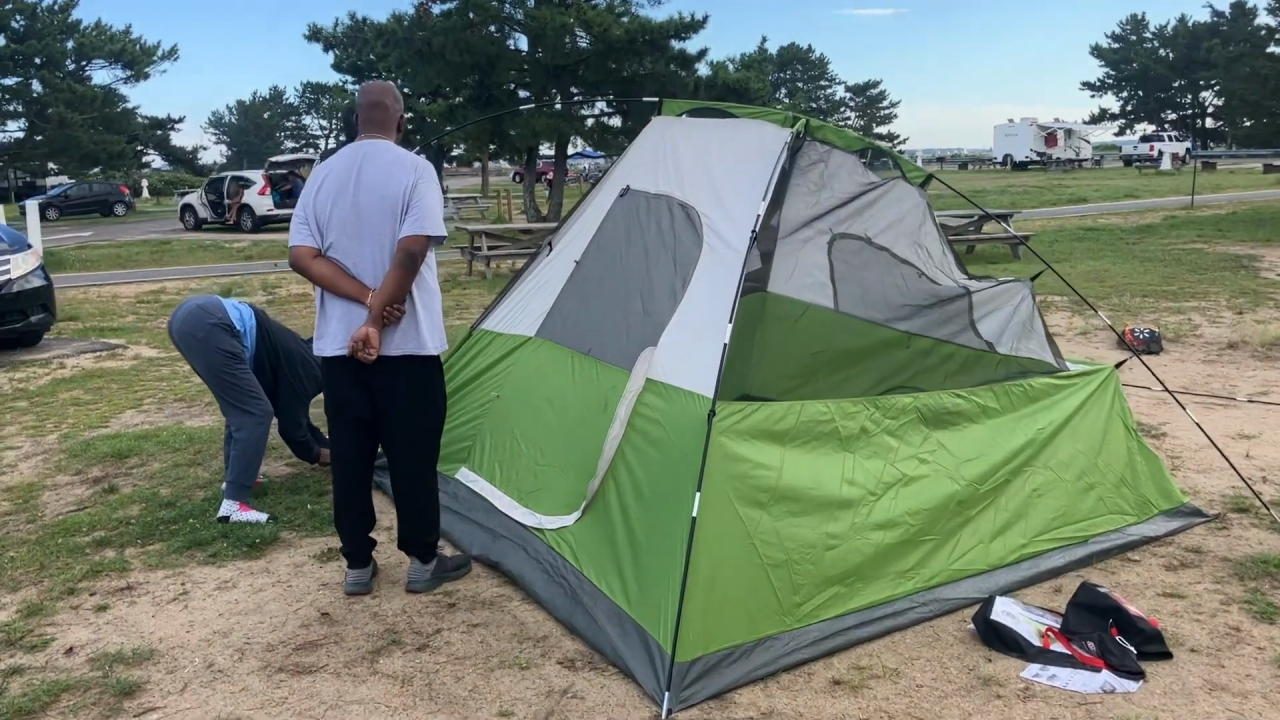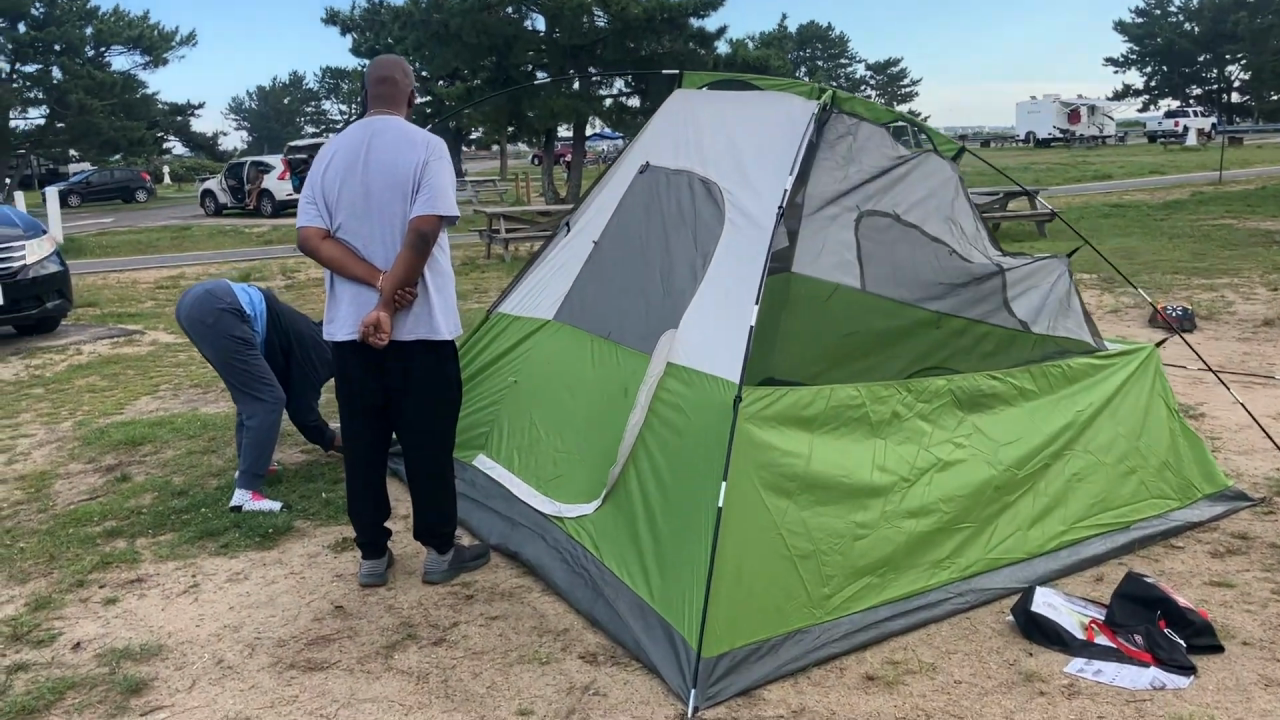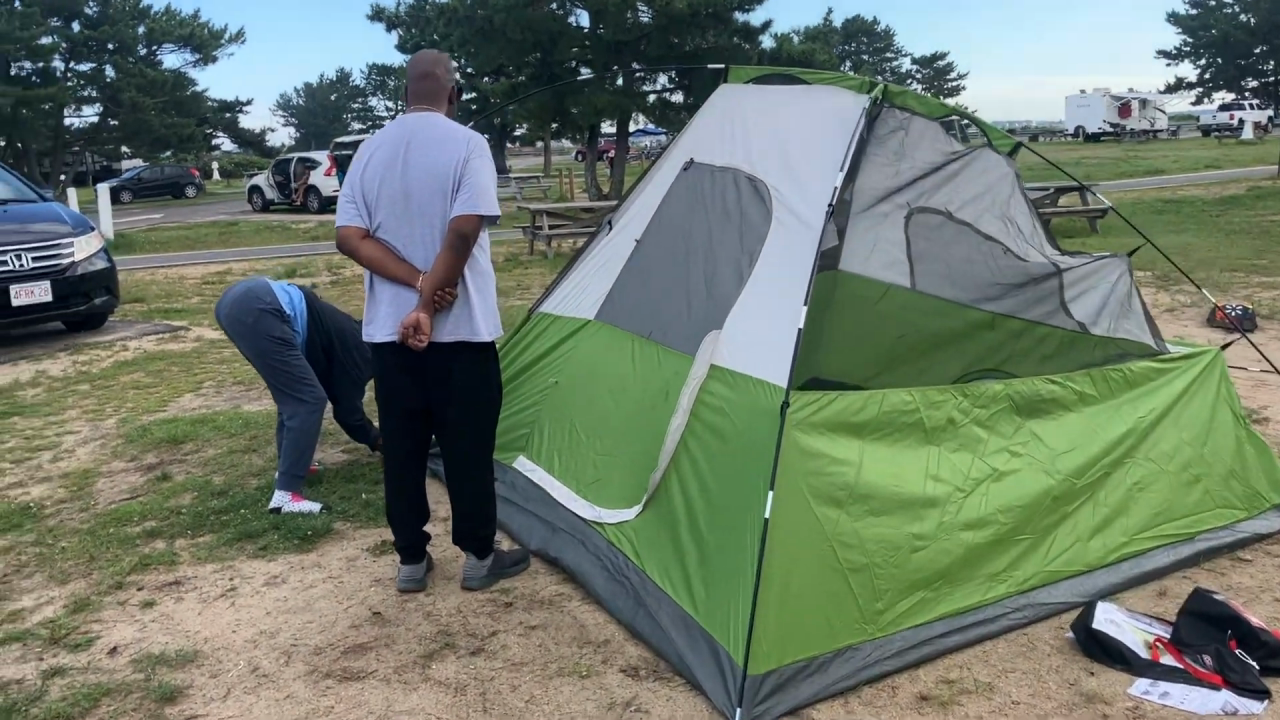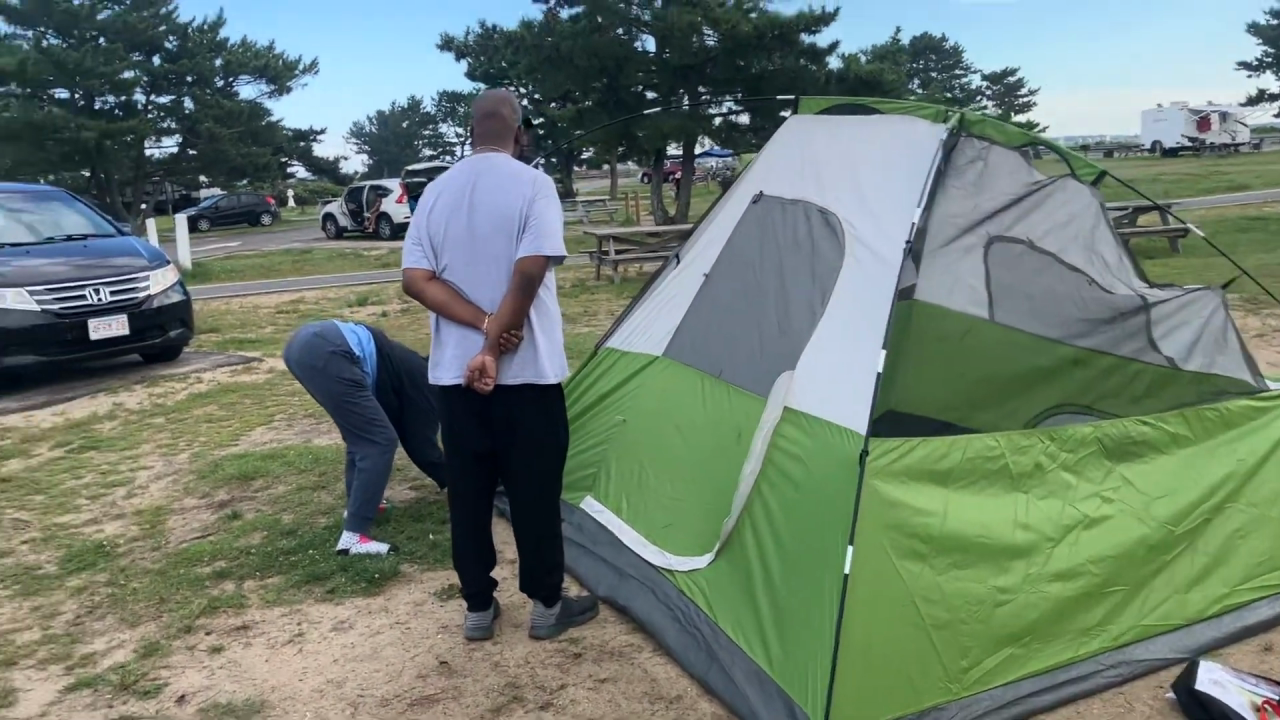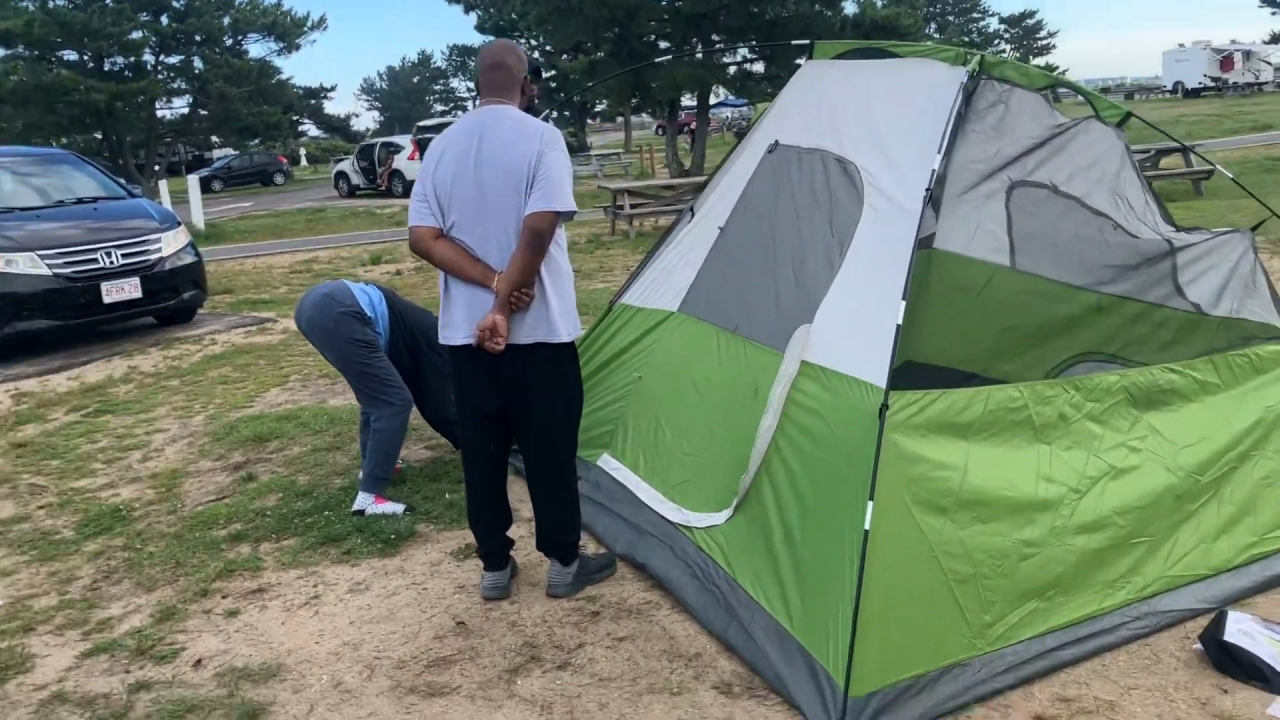
dt=0.3s
person 1, frame 1
left shoulder: (323, 173)
right shoulder: (414, 169)
left elbow: (301, 256)
right elbow: (411, 251)
left wrist: (366, 301)
right wrist: (377, 319)
left hip: (337, 344)
right hip: (406, 342)
left knee: (349, 455)
right knee: (413, 454)
left ankle: (357, 564)
right ankle: (424, 561)
person 1, frame 2
left shoulder: (331, 152)
right shoulder: (426, 146)
left elbow: (310, 238)
right elbow: (422, 232)
left wrist: (377, 283)
right wrist: (388, 302)
left hip: (348, 329)
right hip: (419, 327)
left knee: (362, 443)
right knee: (428, 442)
left ankle: (372, 555)
right ankle: (440, 551)
person 1, frame 3
left shoulder: (370, 149)
right shoulder: (466, 144)
left elbow: (349, 237)
right elbow: (463, 231)
left wrist: (418, 284)
right wrist: (430, 301)
left hip: (388, 329)
right hip: (458, 327)
left knee: (402, 446)
right knee: (468, 445)
left ankle: (411, 560)
right ankle: (479, 557)
person 1, frame 4
left shoulder: (436, 191)
right shoulder: (532, 184)
left elbow: (416, 280)
right elbow: (529, 273)
left wrist: (481, 326)
right wrist: (494, 346)
left hip: (453, 372)
right hip: (526, 371)
left knee: (468, 491)
right knee: (535, 490)
left ankle: (478, 607)
right ankle: (546, 604)
person 1, frame 5
left shoulder: (442, 145)
right shoulder: (541, 136)
left elbow: (422, 238)
right elbow: (538, 229)
left wrist: (492, 285)
right wrist: (506, 304)
left hip: (464, 331)
right hip: (537, 328)
left knee: (481, 450)
right knee: (550, 447)
left ankle: (494, 566)
right ankle: (564, 562)
person 2, frame 1
left shoulder: (303, 356)
right shoulder: (305, 368)
left elbow: (291, 415)
right elbow: (291, 426)
right wrist: (318, 455)
left hip: (188, 315)
right hip: (210, 326)
left knee: (243, 408)
right knee: (254, 413)
person 2, frame 2
right shoulder: (316, 353)
right elbow: (302, 412)
right wrist: (332, 440)
left hip: (198, 301)
right hip: (221, 311)
left knee: (256, 396)
right knee: (268, 400)
left ankle: (247, 467)
right ankle: (245, 494)
person 2, frame 3
left shoulder: (346, 333)
right shoulder: (356, 350)
right elbow: (348, 411)
right wrist: (378, 441)
left hip: (236, 300)
right hip: (261, 311)
left knee: (293, 395)
right knee: (308, 400)
left ankle: (287, 465)
right ankle: (285, 496)
person 2, frame 4
left shoulder: (416, 372)
right shoulder: (422, 386)
left elbow: (412, 438)
right elbow: (423, 447)
left hip: (306, 341)
right hip: (326, 353)
left knee: (363, 434)
right knee: (379, 442)
left ankle: (356, 505)
right ankle: (354, 537)
person 2, frame 5
left shoulder: (428, 331)
right shoulder: (436, 345)
left elbow: (427, 399)
right elbow: (438, 407)
left hip: (318, 302)
right hip: (338, 314)
left knee: (377, 394)
right knee: (394, 402)
left ankle: (371, 466)
right ankle: (369, 498)
